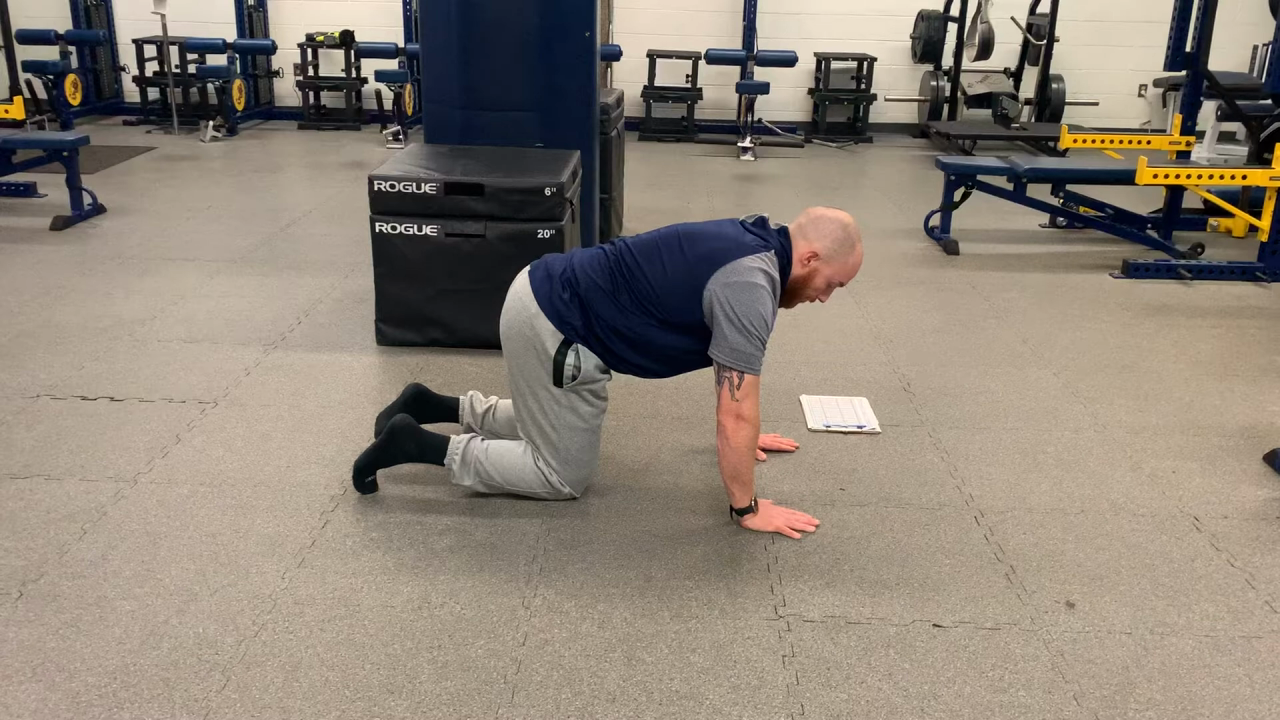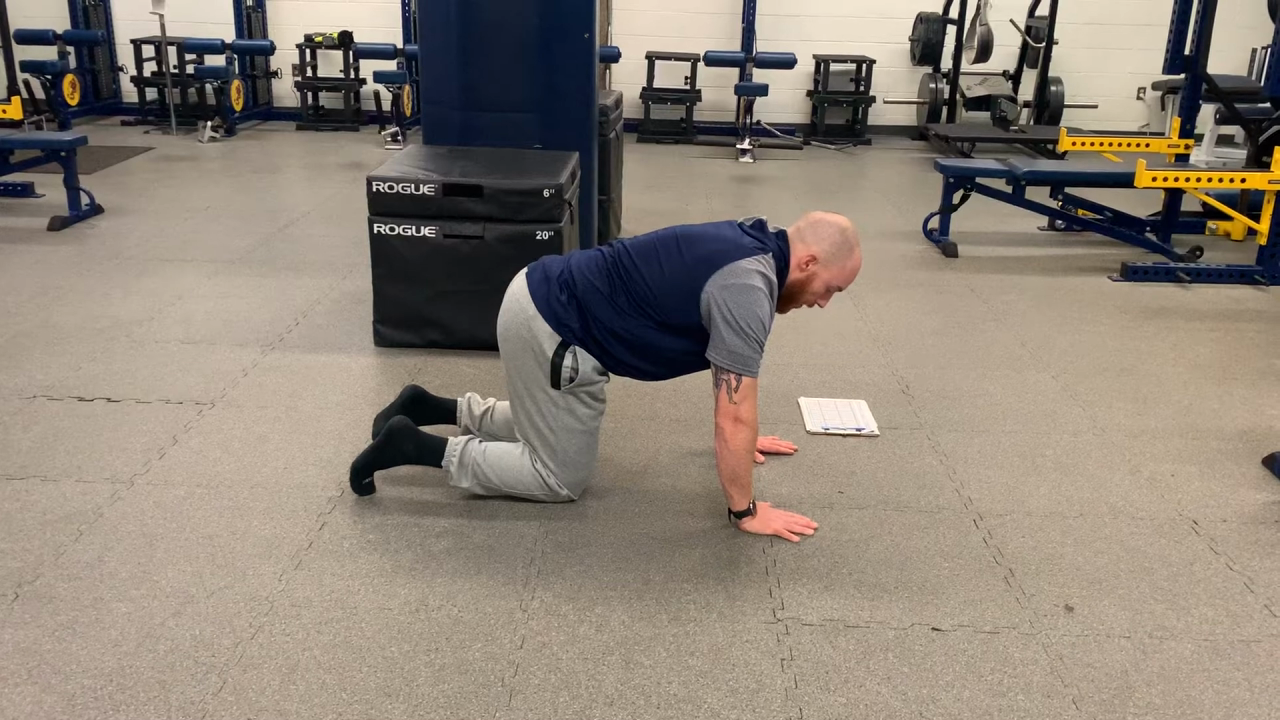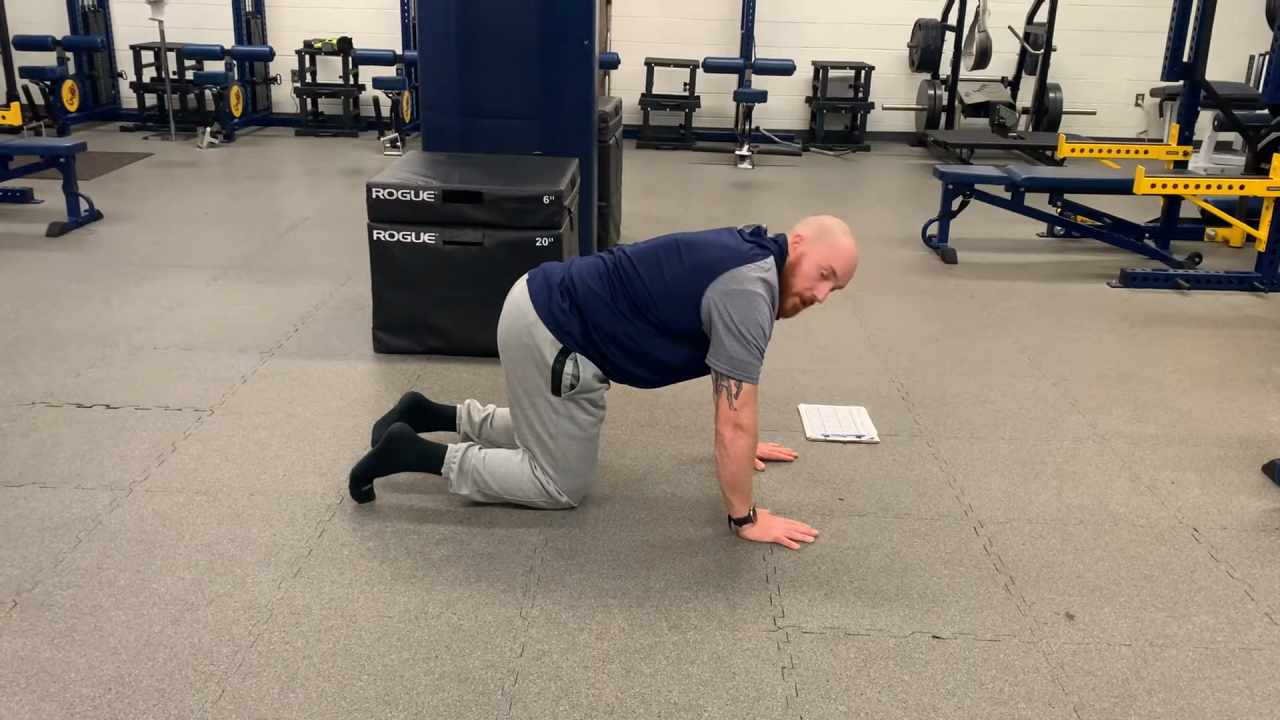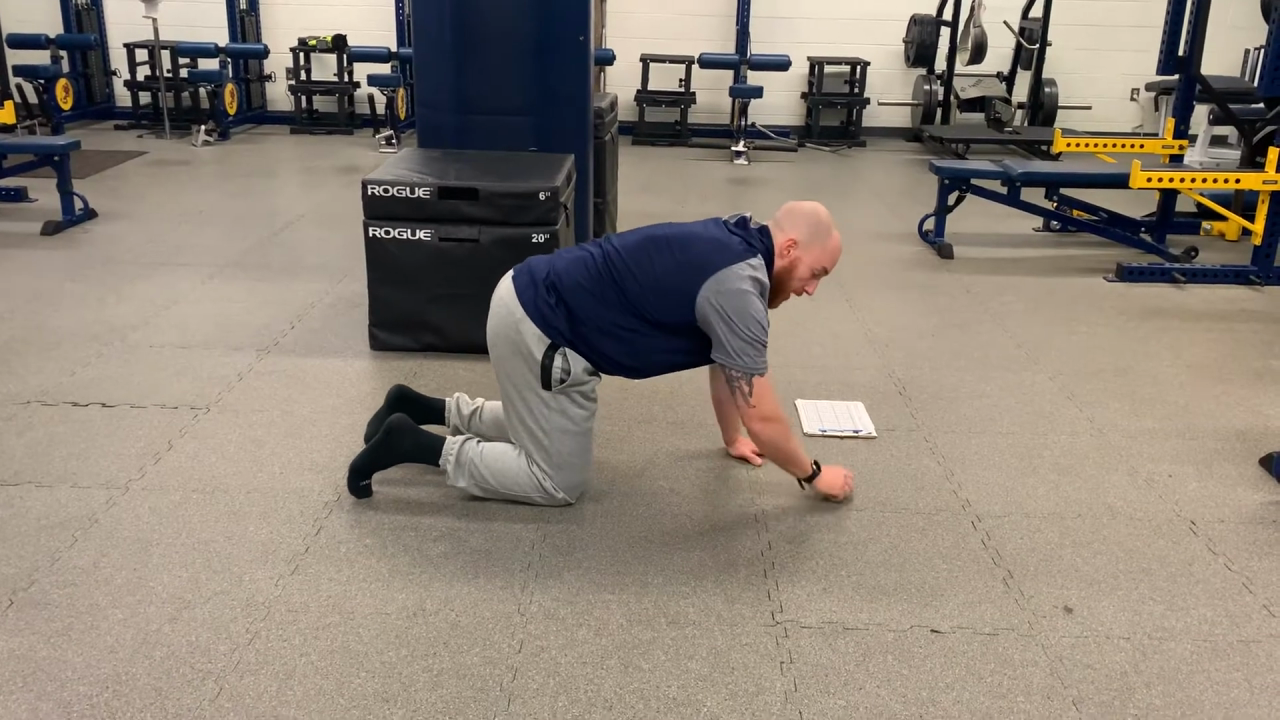
dt=0.7s
person 1, frame 1
left shoulder: (754, 244)
right shoulder: (750, 286)
right elbow: (735, 417)
left wrist: (743, 433)
right wrist: (747, 509)
left hip: (547, 301)
right hip: (554, 327)
left knee: (551, 429)
right knee: (564, 474)
left ankle: (436, 406)
right ankle: (418, 445)
person 1, frame 2
left shoulder: (752, 247)
right shoulder: (747, 288)
right elbow: (733, 417)
left wrist: (740, 436)
right wrist: (745, 511)
left hip: (544, 302)
right hip: (551, 329)
left knee: (551, 432)
right knee: (561, 476)
left ankle: (434, 407)
right ankle: (417, 445)
person 1, frame 3
left shoulder: (751, 254)
right shoulder: (748, 293)
right elbow: (734, 424)
left wrist: (742, 443)
right wrist: (745, 518)
left hip: (544, 309)
right hip: (552, 334)
left knee: (550, 436)
right knee: (561, 482)
left ankle: (435, 413)
right ankle: (416, 453)
person 1, frame 4
left shoulder: (736, 246)
right shoulder: (738, 286)
left elbow: (724, 363)
right elbow: (762, 418)
left wrist: (734, 440)
right wrist: (813, 475)
left hip: (533, 303)
right hip: (541, 329)
left knee: (543, 428)
right knee: (558, 480)
left ankle: (422, 409)
right ankle: (420, 446)
